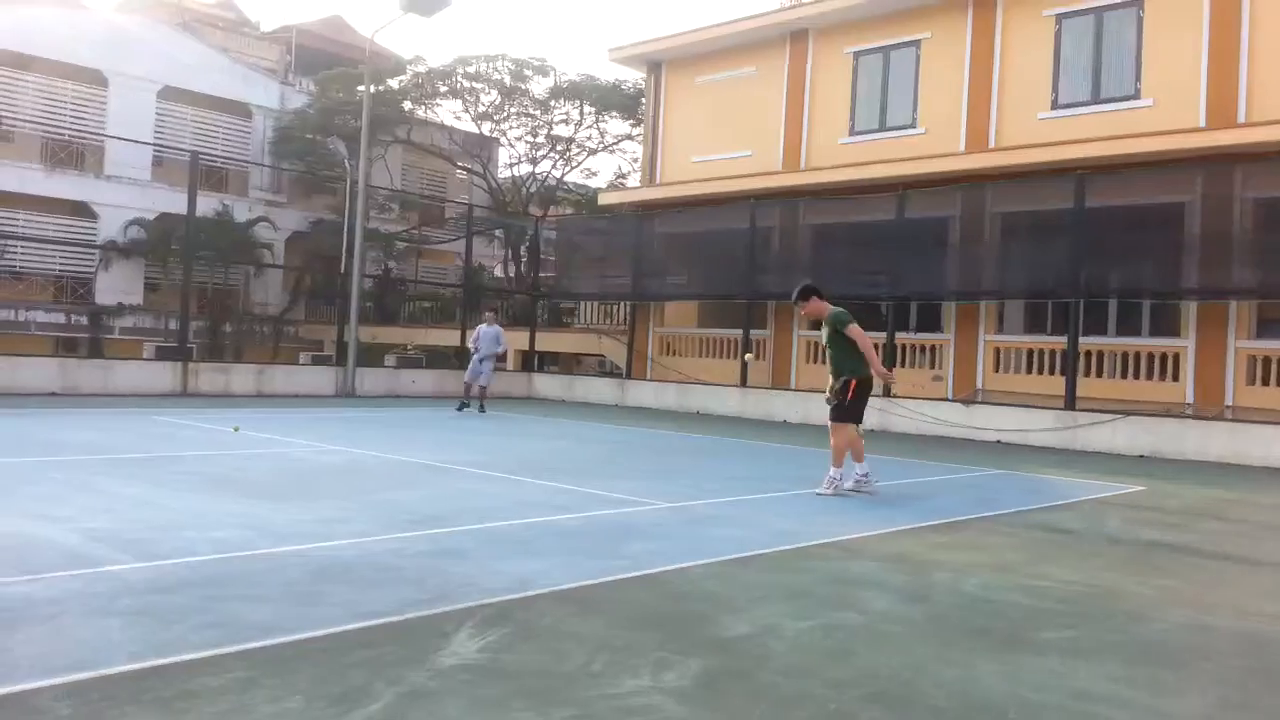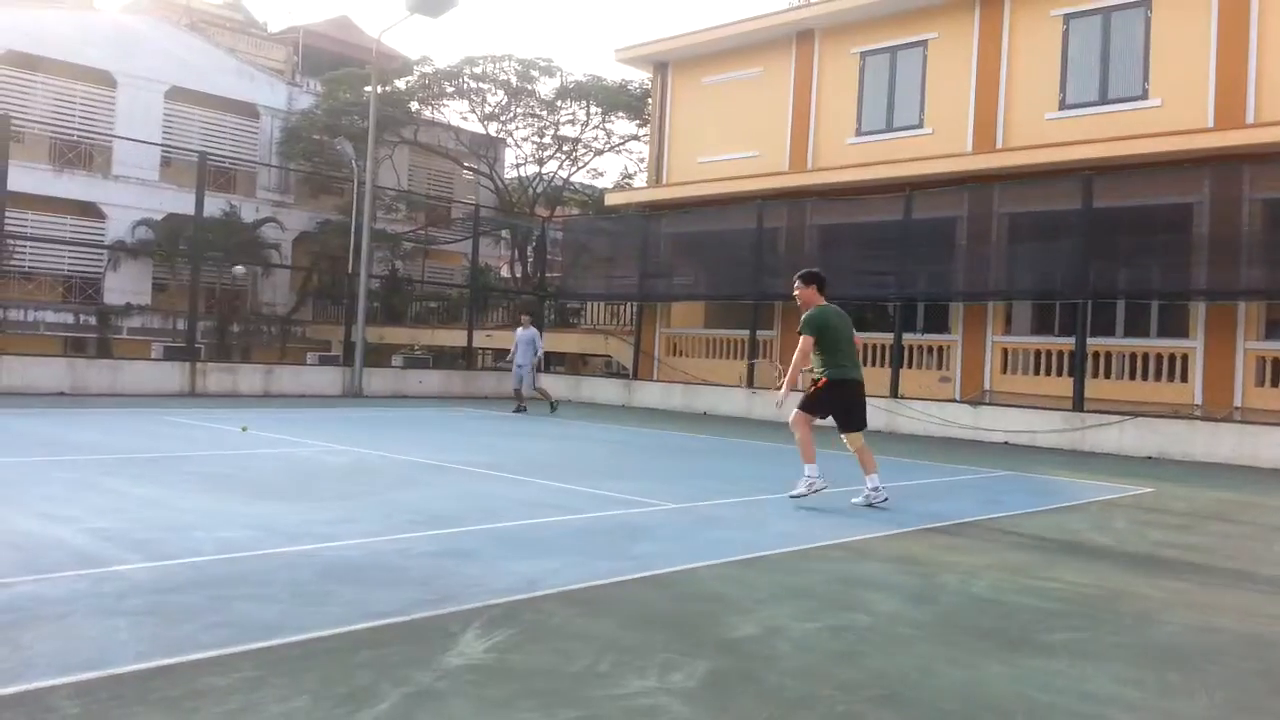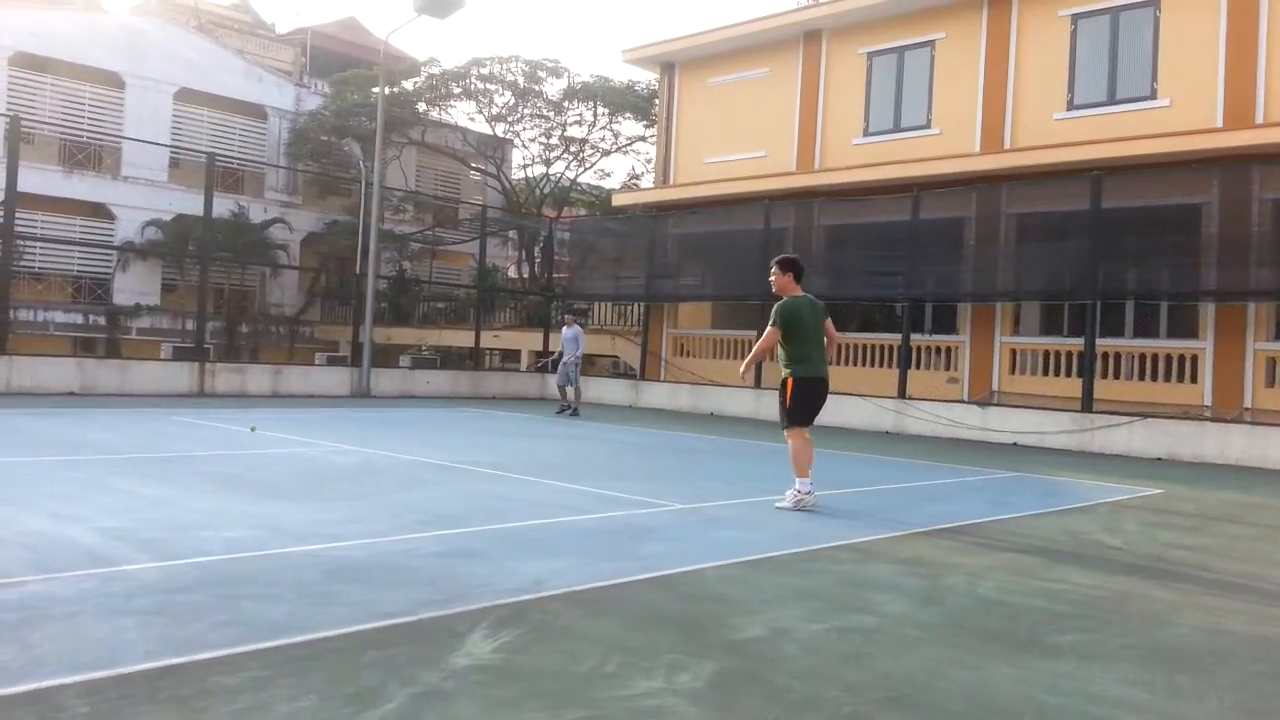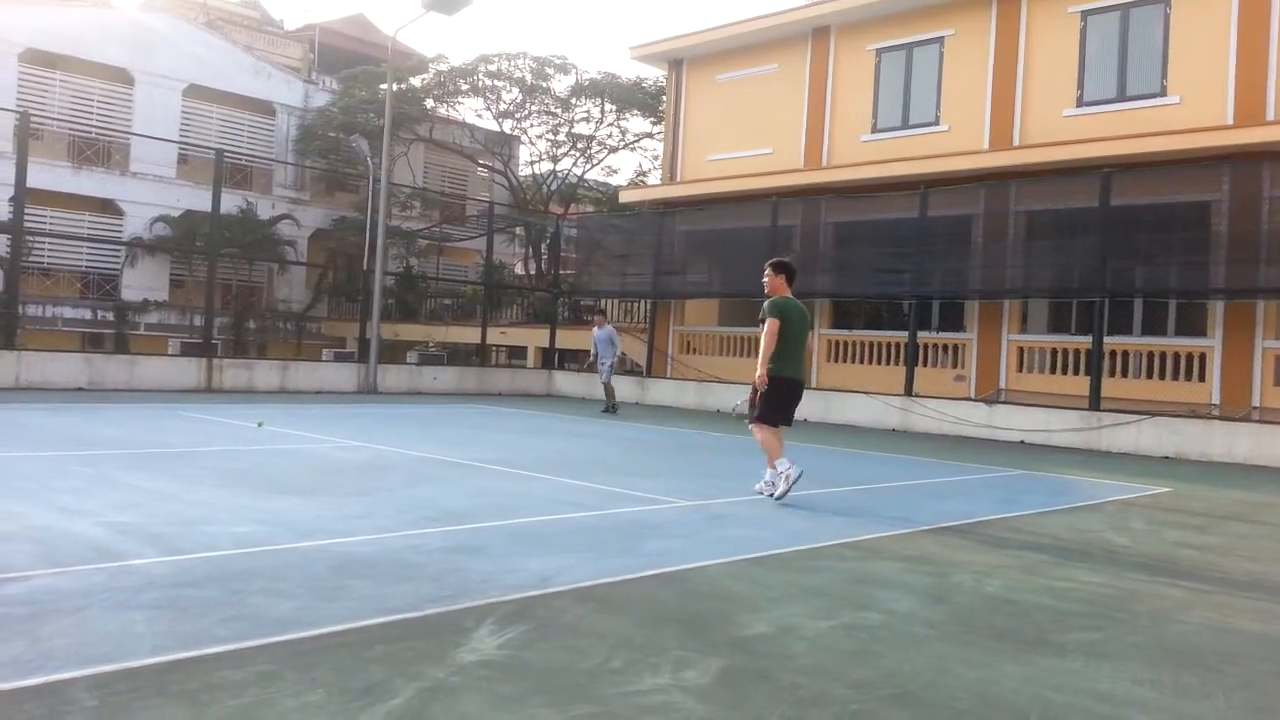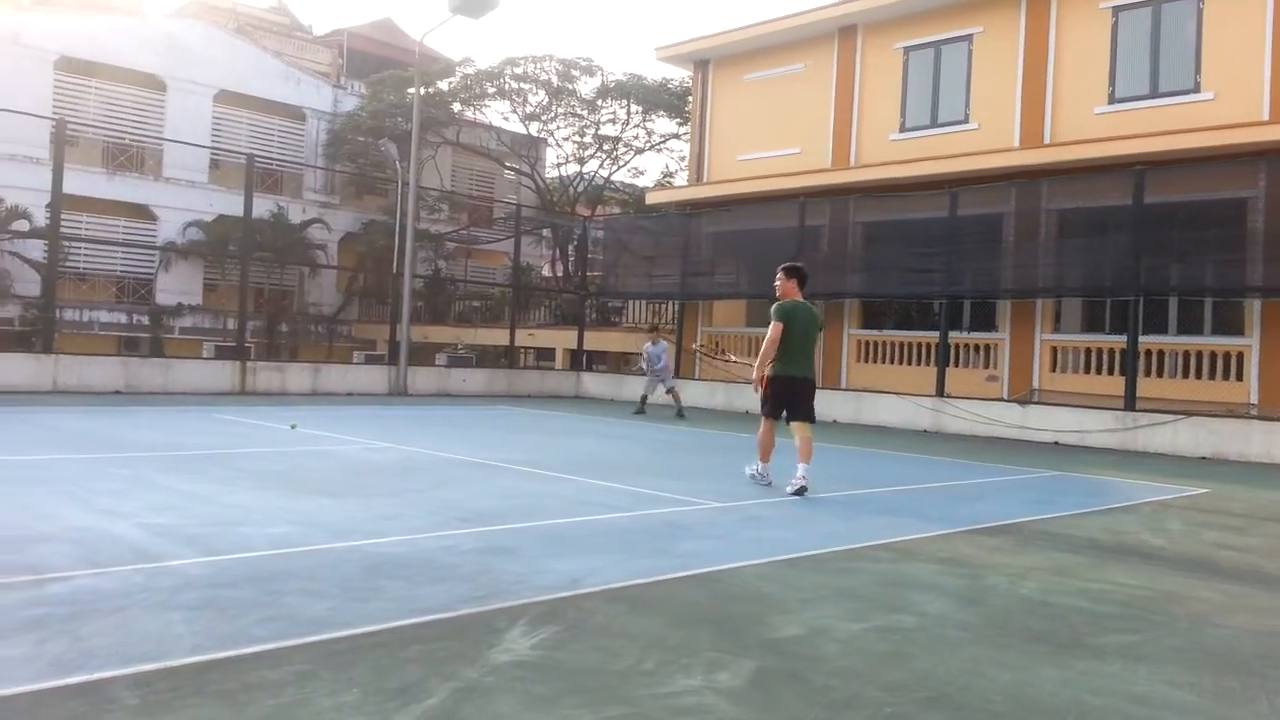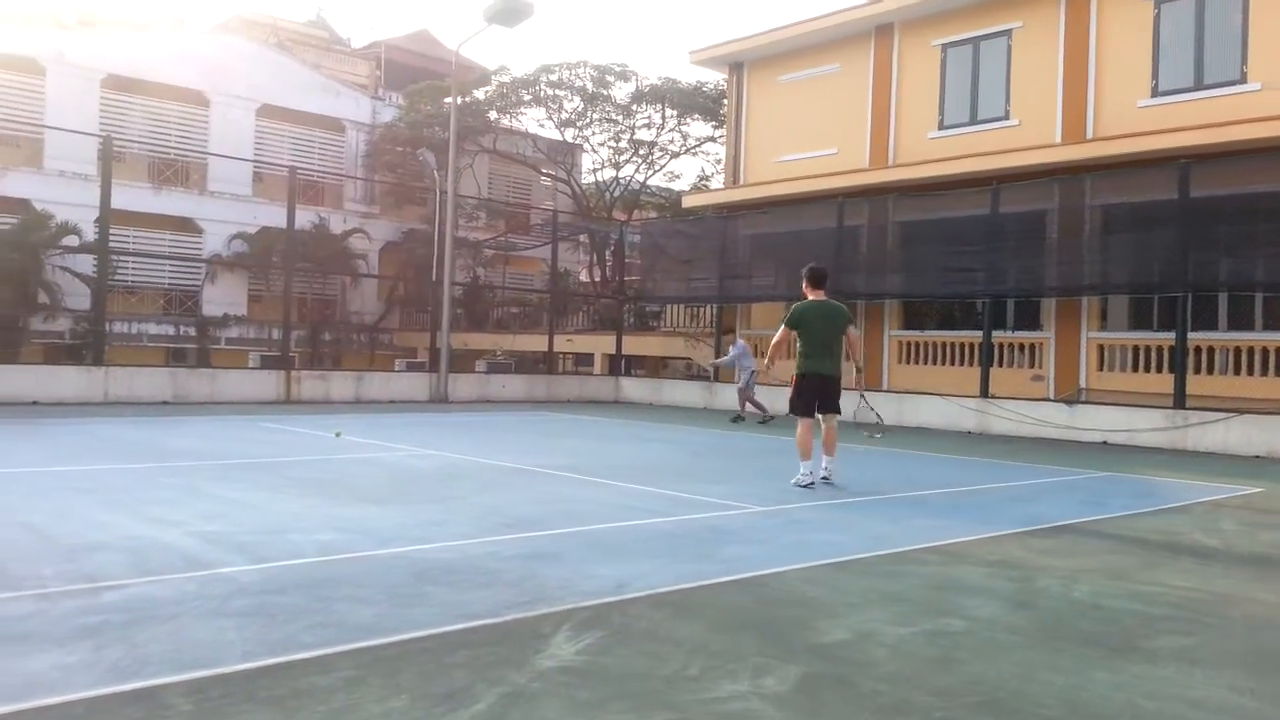
dt=0.4s
person 1, frame 1
left shoulder: (837, 316)
right shoulder: (828, 322)
left elbow: (861, 338)
left wrist: (876, 367)
right wrist: (832, 384)
left hip: (855, 379)
right hip: (845, 380)
left knee: (838, 426)
right knee: (850, 428)
left ankle: (835, 478)
right ankle: (863, 476)
person 1, frame 2
left shoulder: (811, 317)
right shoulder: (840, 313)
left elbow: (802, 352)
right elbow: (856, 343)
left wrist: (786, 385)
left hip: (832, 381)
right hip: (854, 381)
left knee: (799, 419)
right knee: (854, 437)
left ankle: (812, 477)
right ankle: (875, 489)
person 1, frame 3
left shoulder: (784, 307)
right shoulder: (816, 304)
left elbow: (766, 344)
right elbow: (832, 336)
left wrist: (746, 364)
left hip: (798, 378)
right hip: (820, 378)
left knee: (794, 433)
right knee: (801, 431)
left ankle: (803, 491)
right ankle: (804, 485)
person 1, frame 4
left shoulder: (773, 305)
right shoulder: (803, 310)
left elbow: (770, 334)
right elbow: (807, 347)
left wrist: (761, 367)
left hip: (774, 375)
right hip: (796, 378)
left knee: (759, 427)
right knee: (773, 428)
left ankle: (787, 470)
right ankle: (771, 481)
person 1, frame 5
left shoulder: (781, 308)
right shoulder: (814, 313)
left elbow: (772, 339)
left wrist: (758, 369)
left hip: (779, 374)
right hip: (806, 377)
left knee: (768, 422)
right knee: (801, 428)
left ankle: (762, 471)
right ankle: (801, 476)
person 1, frame 6
left shoulder: (800, 309)
right shoulder: (841, 310)
left elbow: (779, 340)
right elbow: (854, 342)
left wrist: (769, 360)
right wrist: (858, 368)
left hip: (806, 372)
right hip: (832, 373)
left knee: (805, 421)
right knee: (829, 419)
left ankle: (806, 473)
right ankle: (827, 468)
